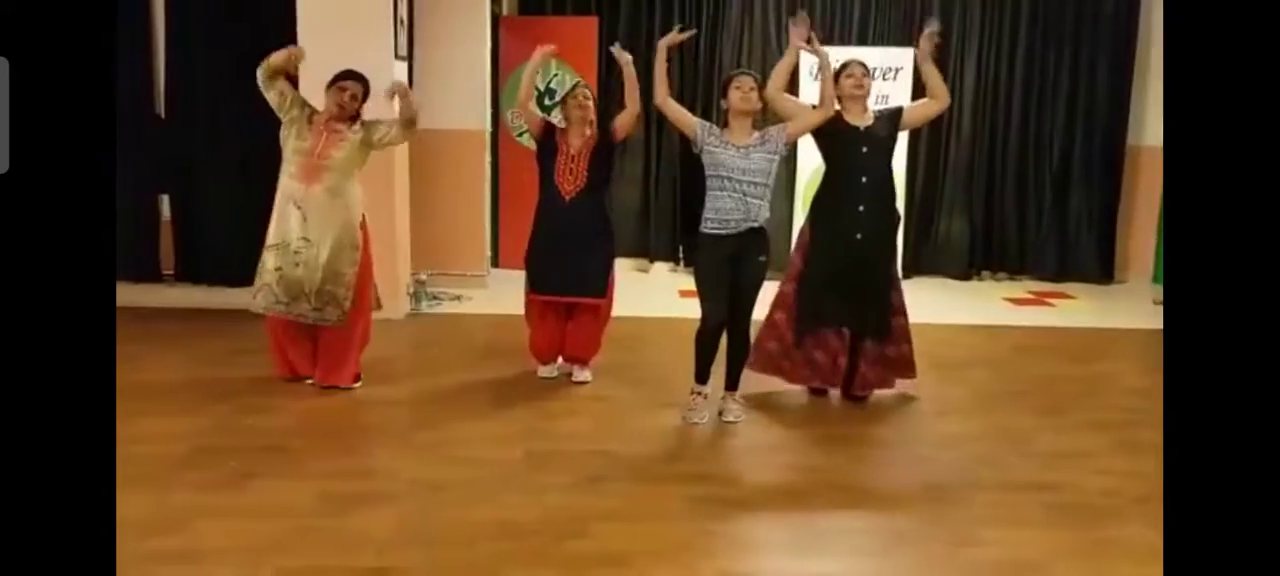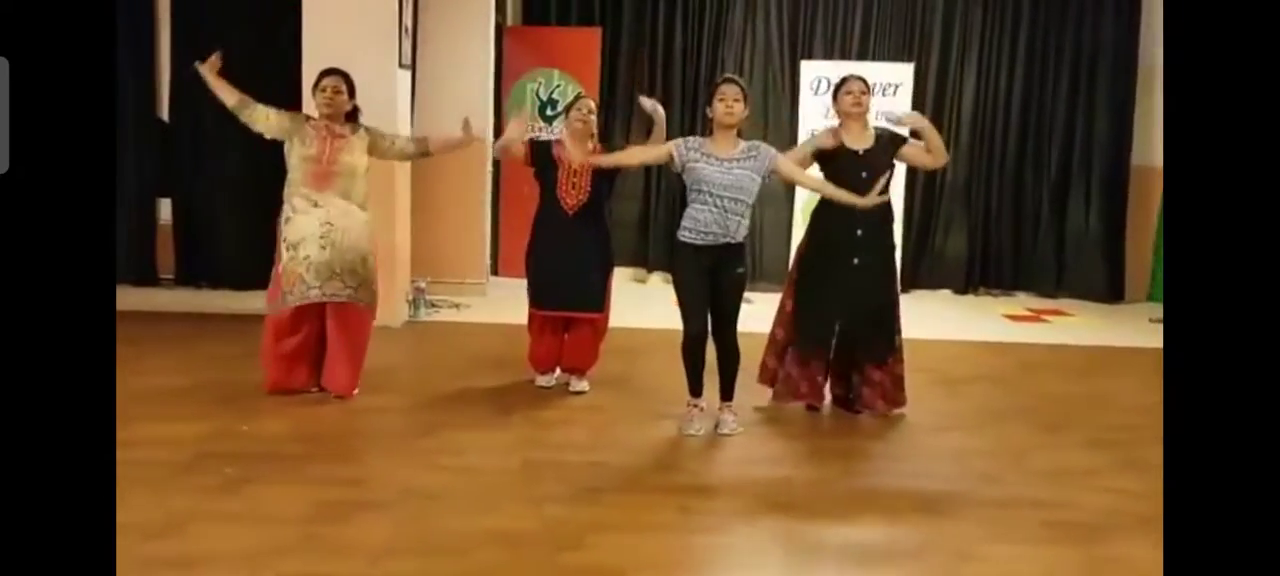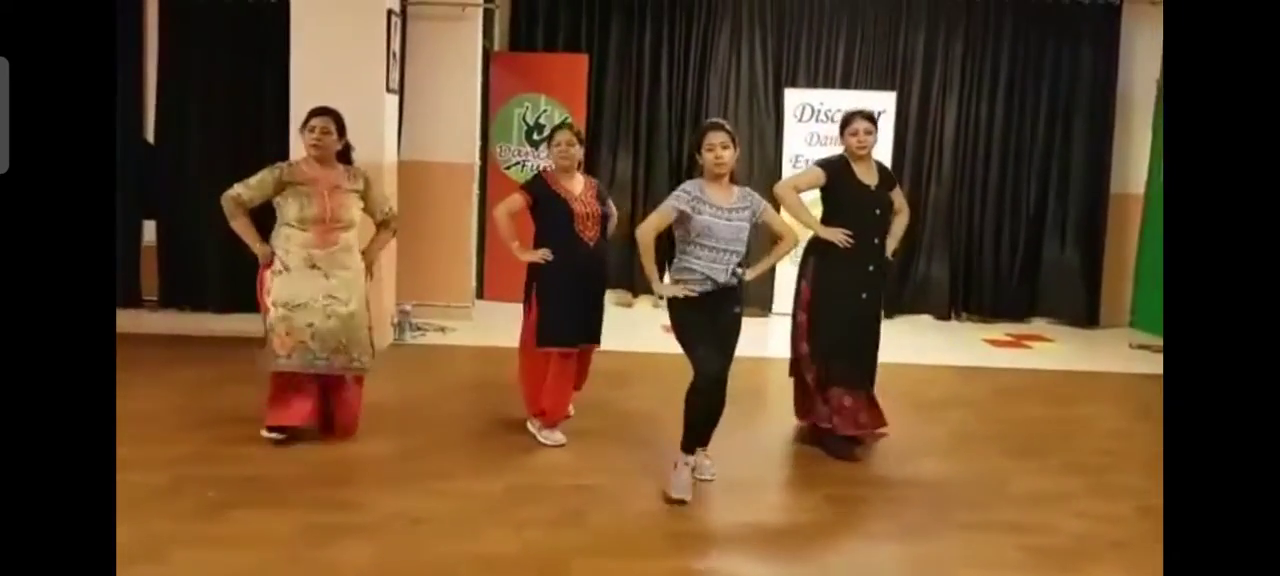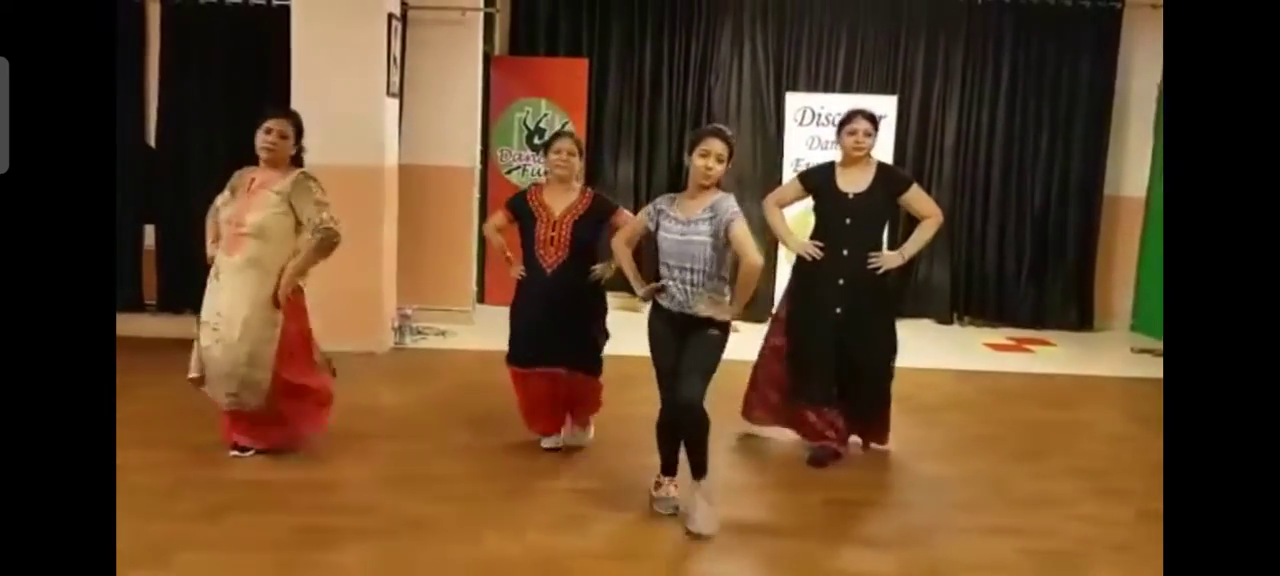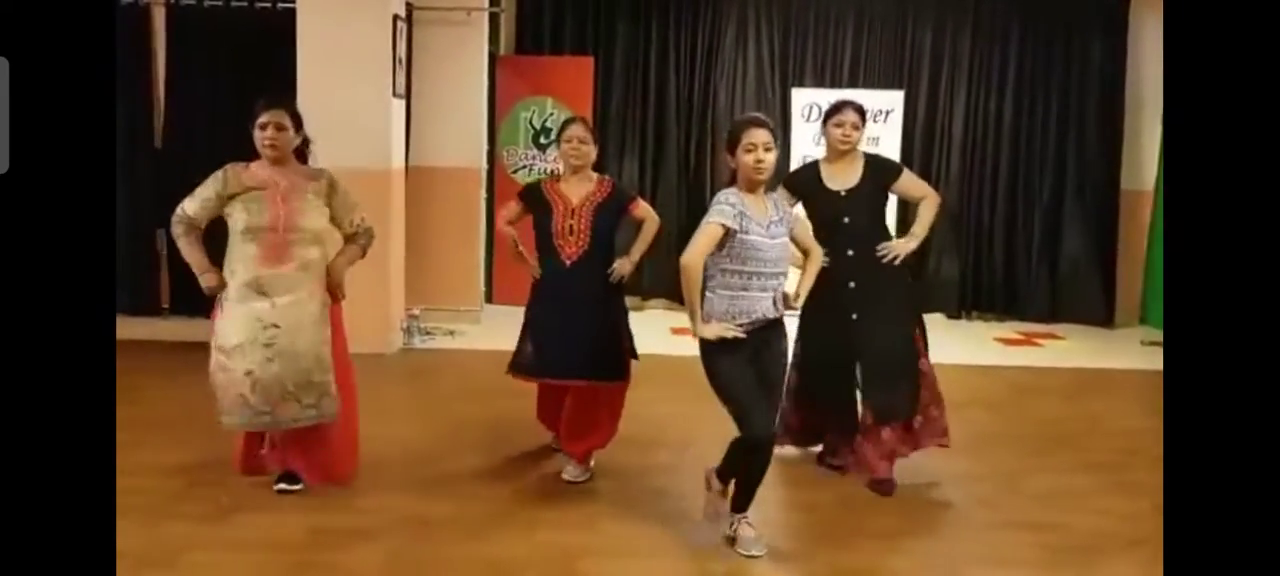
dt=1s
person 1, frame 1
left shoulder: (774, 139)
right shoulder: (706, 135)
left elbow: (825, 110)
right elbow: (662, 101)
left wrist: (823, 61)
right wrist: (662, 51)
left hip: (753, 242)
right hip: (713, 240)
left knee: (740, 321)
right knee: (714, 318)
left ankle: (732, 394)
right ankle: (699, 391)
person 1, frame 2
left shoulder: (760, 154)
right shoulder: (691, 148)
left elbow: (806, 179)
right elbow: (641, 155)
left wrist: (859, 202)
right wrist: (589, 160)
left hip: (731, 253)
right hip: (690, 249)
left knee: (725, 333)
right knee: (695, 331)
left ankle: (728, 405)
right ankle: (695, 403)
person 1, frame 3
left shoulder: (749, 199)
right shoulder: (689, 194)
left elbow: (788, 237)
right elbow: (645, 232)
left wrist: (754, 271)
right wrist: (659, 284)
left hip: (727, 298)
right hip: (690, 296)
left knee: (719, 380)
right knee: (706, 373)
left ankle: (700, 448)
right ankle: (685, 458)
person 1, frame 4
left shoulder: (724, 206)
right shoulder: (663, 206)
left elbow: (753, 261)
right elbow: (621, 240)
left wrist: (732, 309)
right wrist: (638, 285)
left hip: (707, 322)
right hip: (665, 317)
left knee: (691, 399)
right knee: (671, 405)
left ankle: (700, 488)
right ankle: (666, 480)
person 1, frame 5
left shoulder: (779, 208)
right shoulder: (728, 204)
left elbow: (814, 252)
right elbow: (691, 260)
left wrist: (799, 297)
right wrist: (698, 322)
left hip: (770, 335)
right hip: (726, 338)
left knee: (765, 432)
right knee: (758, 431)
left ankle: (738, 516)
right ankle: (719, 481)
person 2, frame 1
left shoulder: (890, 121)
right shoulder: (824, 122)
left elbow: (940, 101)
right elbow: (773, 96)
left wrist: (924, 57)
right wrist: (792, 53)
left hip: (877, 230)
right hip: (830, 226)
left knee: (871, 304)
right knee: (823, 301)
left ankle: (860, 380)
right ankle: (818, 373)
person 2, frame 2
left shoulder: (888, 140)
right shoulder: (826, 142)
left elbow: (939, 160)
left wrist: (924, 127)
right wrist: (814, 147)
left hip: (875, 244)
right hip: (829, 240)
left knee: (868, 320)
right knee: (819, 314)
left ankle: (850, 390)
right ankle: (810, 387)
person 2, frame 3
left shoulder: (884, 175)
right shoulder: (833, 169)
left elbow: (901, 211)
right elbow: (784, 189)
left wrist: (892, 241)
right wrist: (819, 228)
left hip: (869, 273)
right hip: (831, 268)
left knee: (859, 347)
right knee: (831, 345)
left ankle: (851, 423)
right ankle: (829, 426)
person 2, frame 4
left shoulder: (890, 179)
right shoulder: (818, 176)
left elbow: (932, 216)
right elbow: (772, 202)
left wrist: (901, 255)
right wrist: (791, 241)
left hip: (867, 285)
right hip: (816, 281)
left knee: (864, 363)
right knee: (814, 360)
left ankle: (859, 426)
right ankle: (826, 437)
person 2, frame 5
left shoulder: (881, 169)
right shoulder: (805, 178)
left elbow: (930, 198)
left wrist: (912, 239)
left hip: (883, 285)
right hip: (830, 287)
left knee: (886, 368)
right knee: (829, 368)
left ankle: (876, 460)
right ankle: (837, 445)
person 3, frame 1
left shoulder: (364, 135)
right shoulder: (299, 118)
left elbow: (406, 126)
right elbow: (267, 77)
left wrist: (404, 96)
right wrist: (291, 53)
left hip: (339, 232)
right hip: (292, 227)
left knee: (339, 304)
right knee: (290, 302)
left ankle: (340, 372)
right ankle: (303, 367)
person 3, frame 2
left shoulder: (365, 136)
right shoulder: (297, 126)
left elbow: (411, 147)
right elbow: (248, 110)
left wrist: (459, 141)
right wrist: (210, 77)
left hip: (349, 231)
right hip: (303, 229)
left knee: (347, 306)
right knee: (301, 306)
left ankle: (343, 377)
right ankle: (301, 376)
person 3, frame 3
left shoulder: (358, 180)
right shoulder: (283, 174)
left elbow: (388, 219)
right elbow: (233, 200)
left wrist: (370, 254)
right wrist: (256, 243)
left hip: (342, 277)
right hip: (291, 274)
left knee: (343, 349)
right knee: (292, 343)
left ankle: (335, 419)
right ankle: (286, 417)
person 3, frame 4
left shoulder: (299, 184)
right shoulder: (241, 178)
left elbow: (328, 234)
right elbow: (215, 211)
left wrist: (291, 274)
right wrist: (211, 246)
left hip: (267, 292)
right hip: (225, 287)
left knee: (272, 365)
right knee: (227, 360)
left ankle: (310, 406)
right ankle: (250, 433)
person 3, frame 5
left shoulder: (322, 184)
right shoulder: (232, 178)
left elbow: (362, 232)
right elbow: (183, 220)
left wrist: (337, 266)
right wrist: (205, 271)
left hip: (305, 301)
right hip: (245, 299)
left knee: (300, 378)
right knee: (245, 376)
left ankle: (293, 463)
right ankle: (258, 446)
person 4, frame 1
left shoulder: (604, 144)
right shoulder: (548, 140)
left elbow: (633, 109)
right elbow: (523, 102)
left wrist: (626, 66)
right wrist: (536, 61)
left hip: (591, 238)
right hip: (551, 236)
left knee: (589, 303)
right knee: (547, 302)
left ankle: (579, 360)
right ankle: (547, 357)
person 4, frame 2
right shoulder: (545, 150)
right elbow: (502, 150)
left wrist: (659, 118)
right wrist: (509, 137)
left hip: (590, 248)
right hip: (549, 245)
left knee: (588, 313)
right knee: (546, 310)
left ankle: (577, 370)
right ankle: (545, 367)
person 4, frame 3
left shoulder: (594, 187)
right shoulder: (541, 184)
left elbow: (612, 216)
right elbow: (501, 212)
right wrist: (521, 250)
left hip: (589, 279)
right hip: (553, 278)
left knee: (579, 345)
right knee: (550, 347)
left ankle: (561, 400)
right ankle: (543, 417)
person 4, frame 4
left shoulder: (594, 202)
right shoulder: (526, 200)
right elbow: (491, 229)
left wrist: (612, 264)
right wrist: (511, 262)
left hip: (580, 302)
right hip: (534, 301)
left knee: (577, 370)
right knee: (532, 370)
left ankle: (581, 419)
right ankle: (548, 426)
person 4, frame 5
left shoulder: (610, 191)
right shoulder: (540, 191)
left elbow: (651, 220)
right elbow: (502, 221)
left wrist: (630, 260)
right wrist: (526, 257)
left hip: (599, 298)
right hip: (552, 297)
left knee: (595, 375)
right knee: (554, 373)
left ankle: (580, 450)
right ankle: (562, 434)
